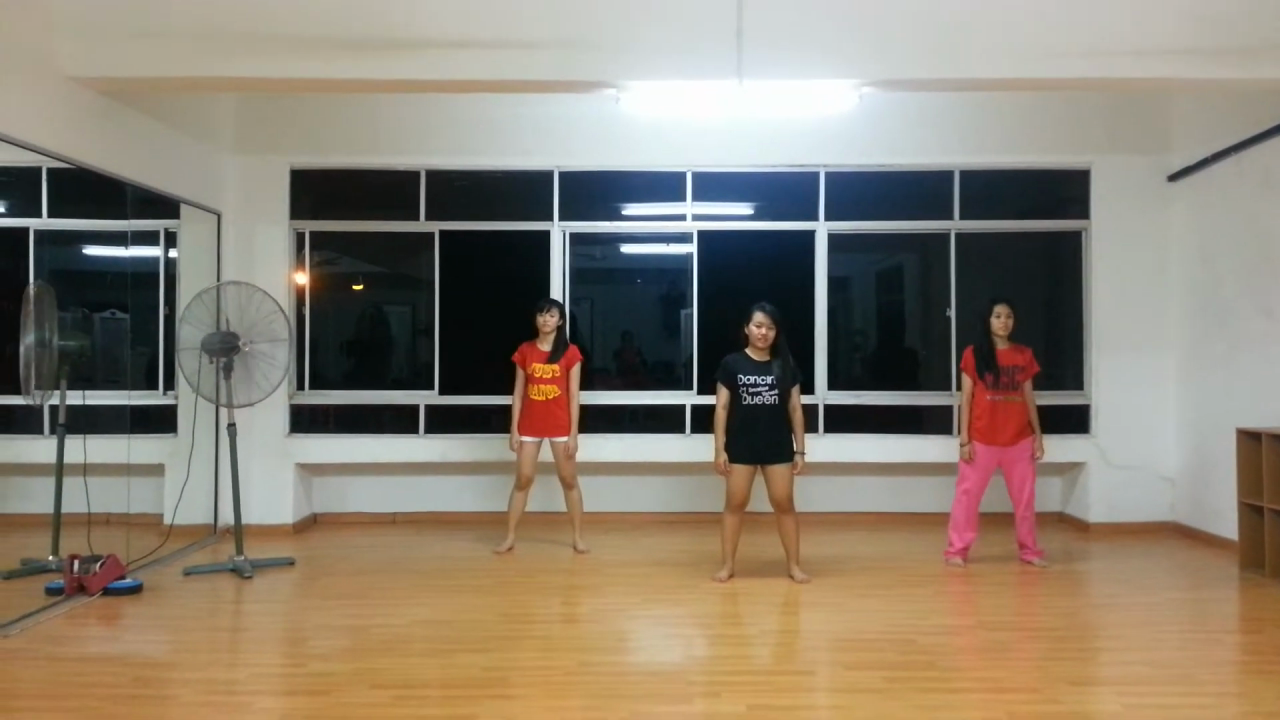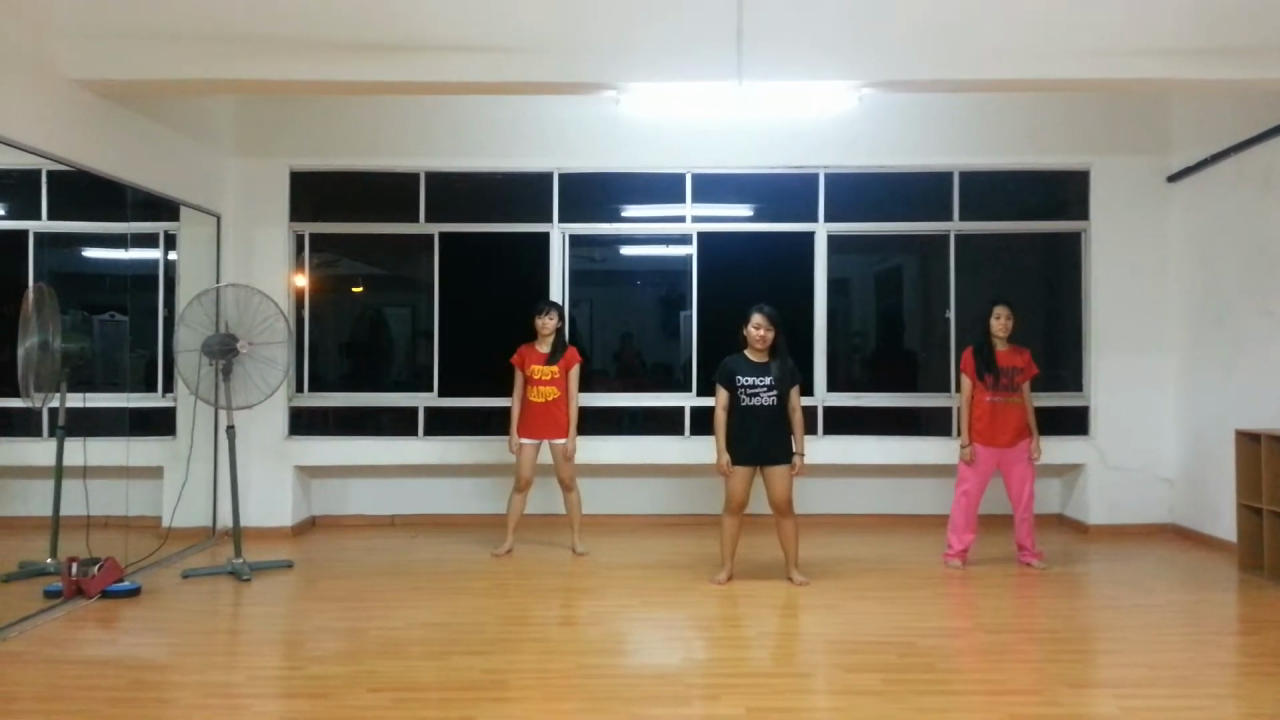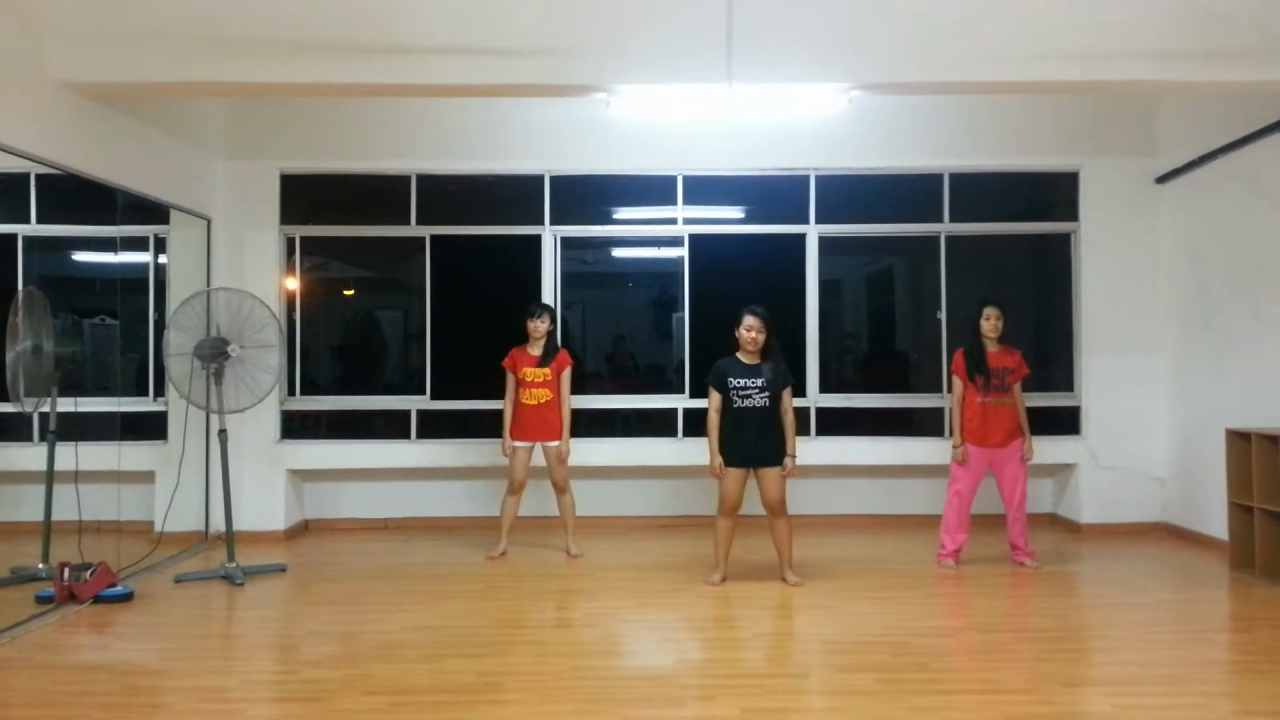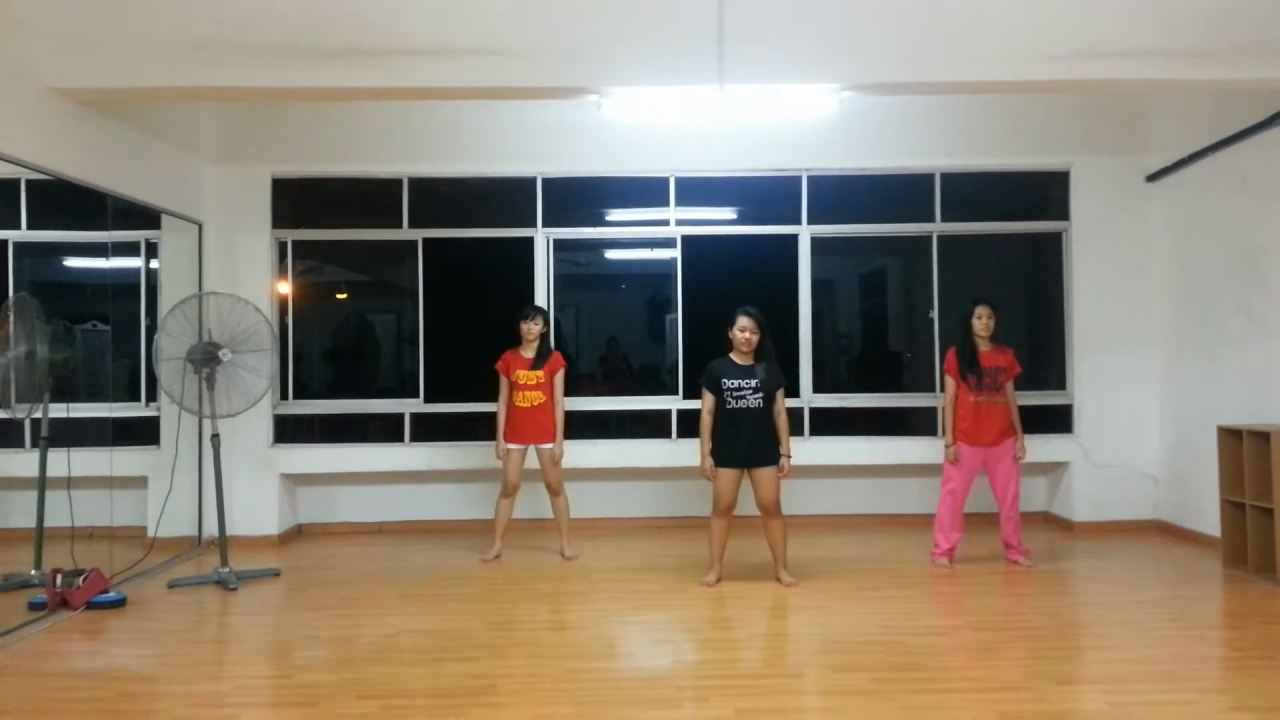
dt=0.3s
person 1, frame 1
left shoulder: (785, 365)
right shoulder: (732, 364)
left elbow: (795, 409)
right elbow: (722, 407)
left wrist: (800, 450)
right wrist: (719, 448)
left hip: (778, 447)
right hip: (741, 447)
left knee: (784, 504)
right knee: (735, 503)
left ankle: (794, 565)
right ankle: (727, 564)
person 1, frame 2
left shoulder: (785, 366)
right shoulder: (730, 365)
left elbow: (795, 409)
right elbow: (721, 409)
left wrist: (799, 451)
right wrist: (721, 450)
left hip: (777, 449)
right hip: (740, 448)
left knee: (783, 506)
right knee: (734, 506)
left ankle: (792, 567)
right ankle: (726, 567)
person 1, frame 3
left shoulder: (777, 368)
right shoulder: (723, 368)
left elbow: (786, 411)
right elbow: (714, 411)
left wrist: (790, 453)
right wrist: (714, 452)
left hip: (770, 450)
right hip: (733, 450)
left knee: (776, 507)
right knee: (728, 507)
left ankle: (787, 568)
right ankle: (720, 568)
person 1, frame 4
left shoulder: (770, 369)
right shoulder: (716, 369)
left elbow: (779, 412)
right elbow: (707, 413)
left wrist: (785, 453)
right wrist: (705, 454)
left hip: (764, 451)
right hip: (727, 451)
left knee: (771, 507)
right knee: (722, 508)
left ankle: (781, 568)
right ankle: (715, 568)
person 2, frame 1
left shoulder: (1024, 355)
right shoulder: (973, 354)
left elbow: (1029, 398)
right elbow: (966, 398)
left wrist: (1038, 436)
right wrist: (964, 439)
left hip: (1019, 440)
right hip: (982, 440)
left knee: (1025, 497)
right knee: (967, 495)
left ankle: (1029, 550)
right ankle: (956, 550)
person 2, frame 2
left shoulder: (1023, 356)
right shoulder: (973, 355)
left elbow: (1026, 400)
right elbow: (965, 400)
left wrist: (1035, 437)
right wrist: (965, 441)
left hip: (1017, 441)
right hip: (982, 442)
left knee: (1024, 498)
right knee: (967, 497)
left ankle: (1028, 551)
right ankle: (956, 552)
person 2, frame 3
left shoulder: (1013, 357)
right shoulder: (964, 356)
left elbow: (1018, 400)
right elbow: (957, 401)
left wrist: (1027, 438)
right wrist: (957, 441)
left hip: (1009, 442)
right hip: (973, 442)
left knee: (1016, 498)
right knee: (959, 497)
left ankle: (1021, 551)
right ankle: (949, 552)
person 2, frame 4
left shoulder: (1006, 356)
right shoulder: (956, 355)
left elbow: (1010, 399)
right elbow: (950, 400)
left wrist: (1020, 436)
right wrist: (949, 440)
left hip: (1001, 440)
right hip: (966, 441)
left knee: (1009, 497)
right knee: (952, 496)
left ankle: (1014, 549)
right ankle: (943, 550)
person 3, frame 1
left shoulder: (570, 353)
right shoulder: (525, 351)
left elbow: (574, 395)
right elbow: (518, 393)
left wrist: (573, 433)
right wrist: (514, 429)
left hip: (560, 426)
right hip: (530, 426)
left knee: (569, 480)
right knee: (523, 480)
left ankle: (577, 537)
right ankle: (510, 537)
person 3, frame 2
left shoulder: (569, 354)
right shoulder: (523, 353)
left elbow: (573, 397)
right elbow: (517, 395)
left wrist: (572, 435)
right wrist: (513, 431)
left hip: (559, 428)
right hip: (529, 428)
left knee: (568, 482)
right knee: (522, 482)
left ankle: (576, 539)
right ankle: (509, 539)
person 3, frame 3
left shoulder: (560, 357)
right shoulder: (515, 356)
left elbow: (565, 400)
right elbow: (509, 398)
left wrist: (565, 438)
right wrist: (506, 435)
left hip: (552, 431)
right hip: (522, 431)
left knee: (561, 485)
right knee: (515, 485)
left ankle: (570, 541)
right ankle: (502, 542)
person 3, frame 4
left shoulder: (554, 359)
right shoulder: (508, 359)
left elbow: (558, 402)
right elbow: (503, 401)
left wrist: (559, 440)
right wrist: (499, 438)
left hip: (545, 433)
right hip: (515, 434)
left knee: (555, 487)
right knee: (508, 487)
left ankle: (565, 543)
right ankle: (497, 545)
